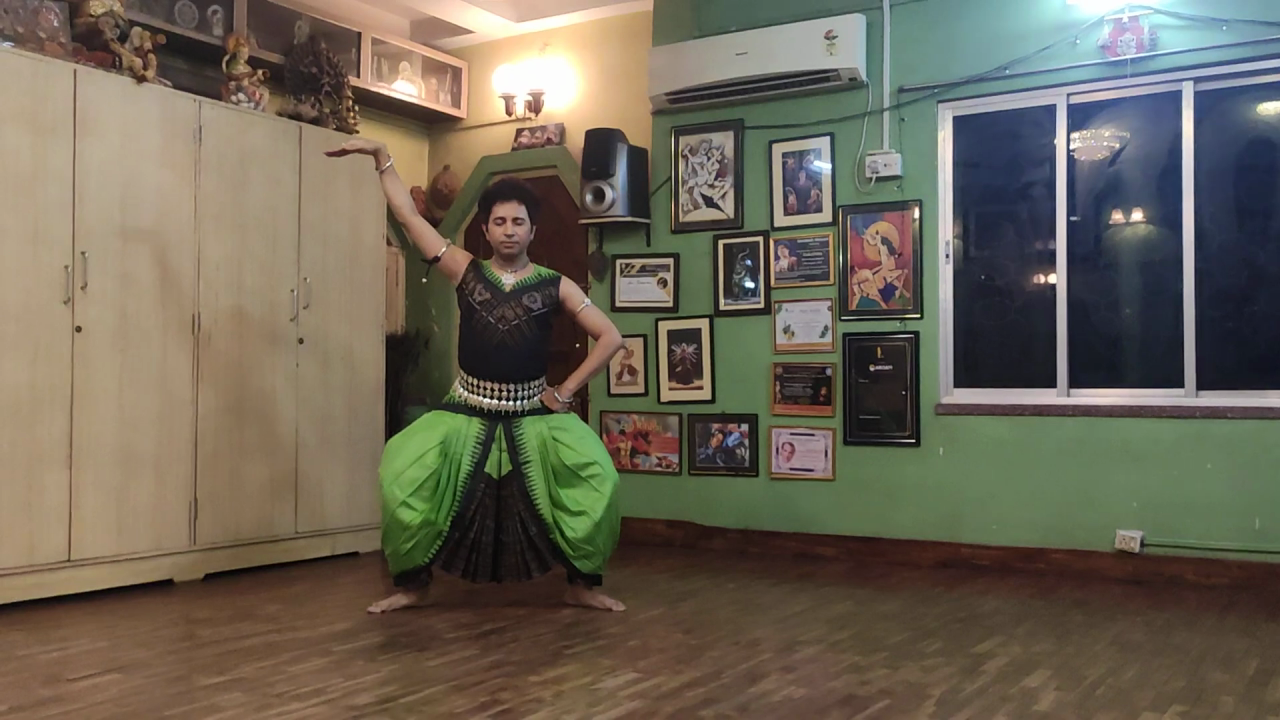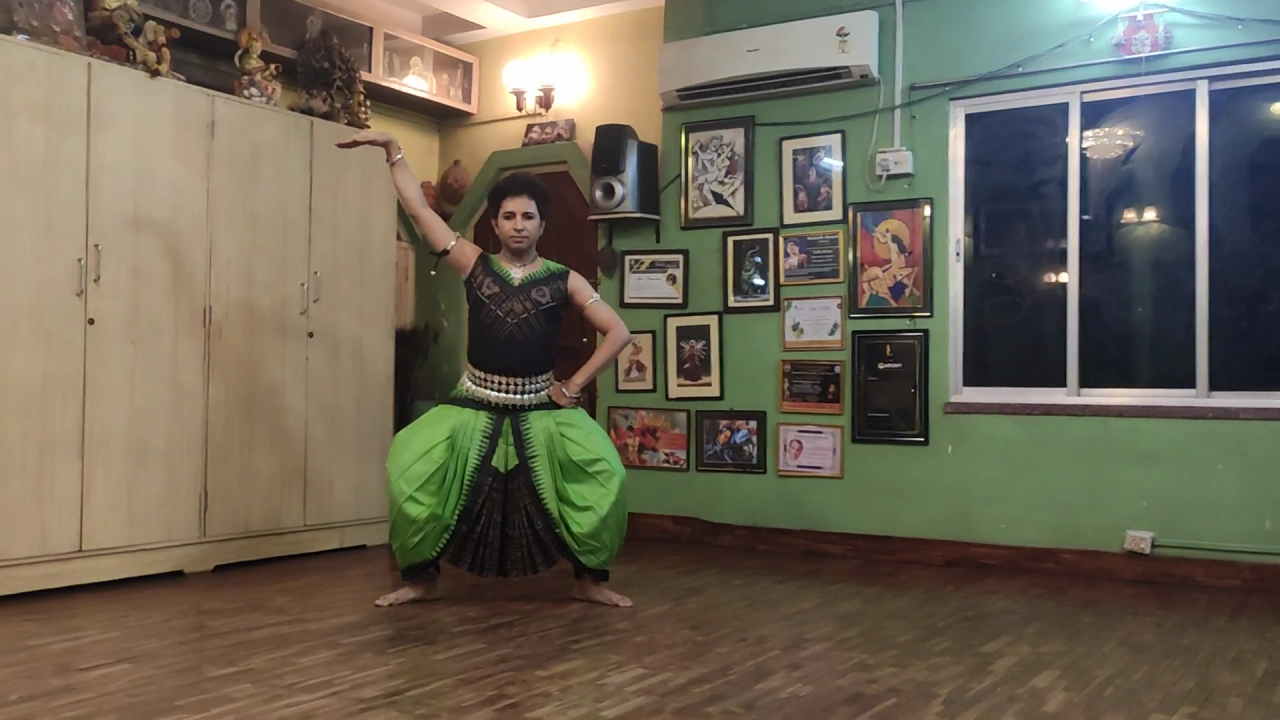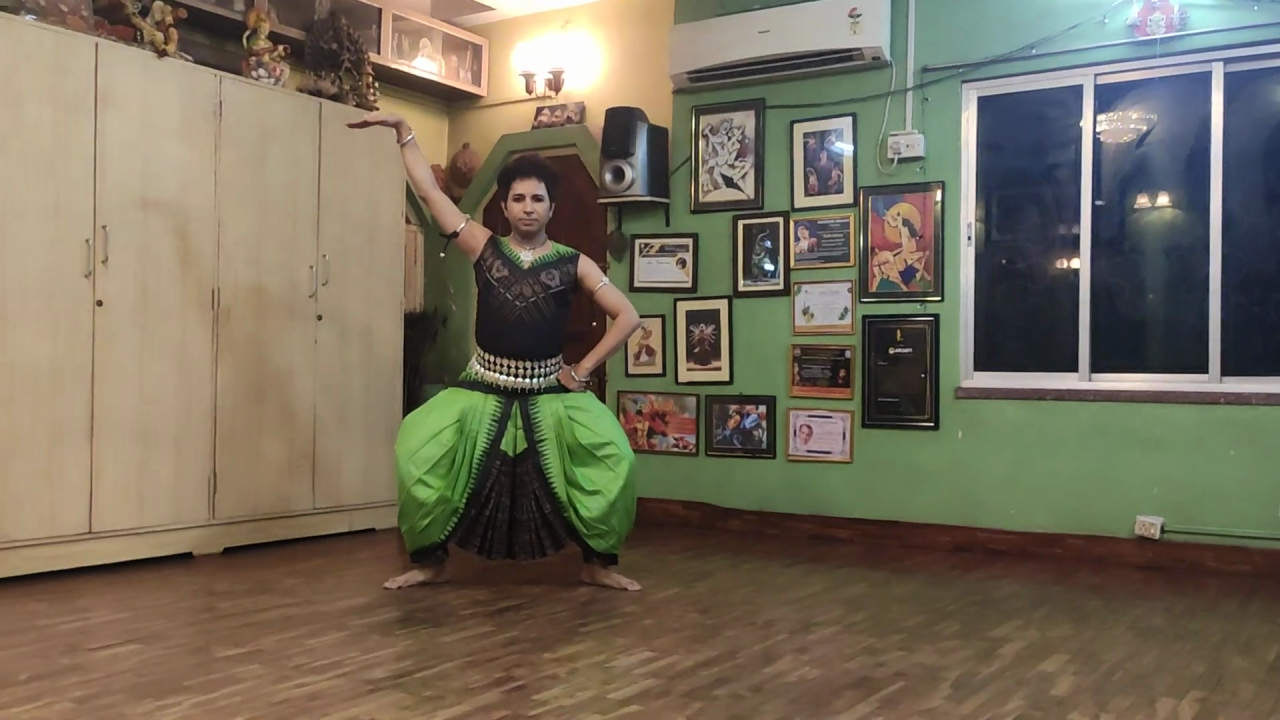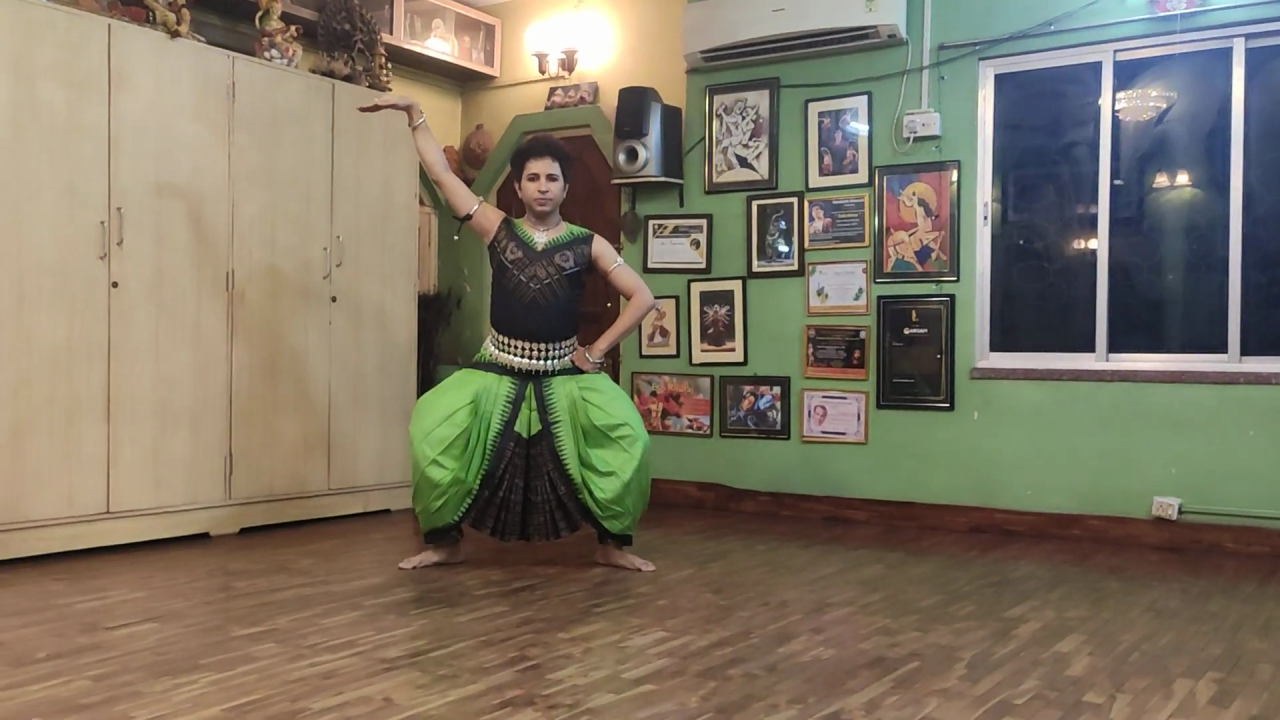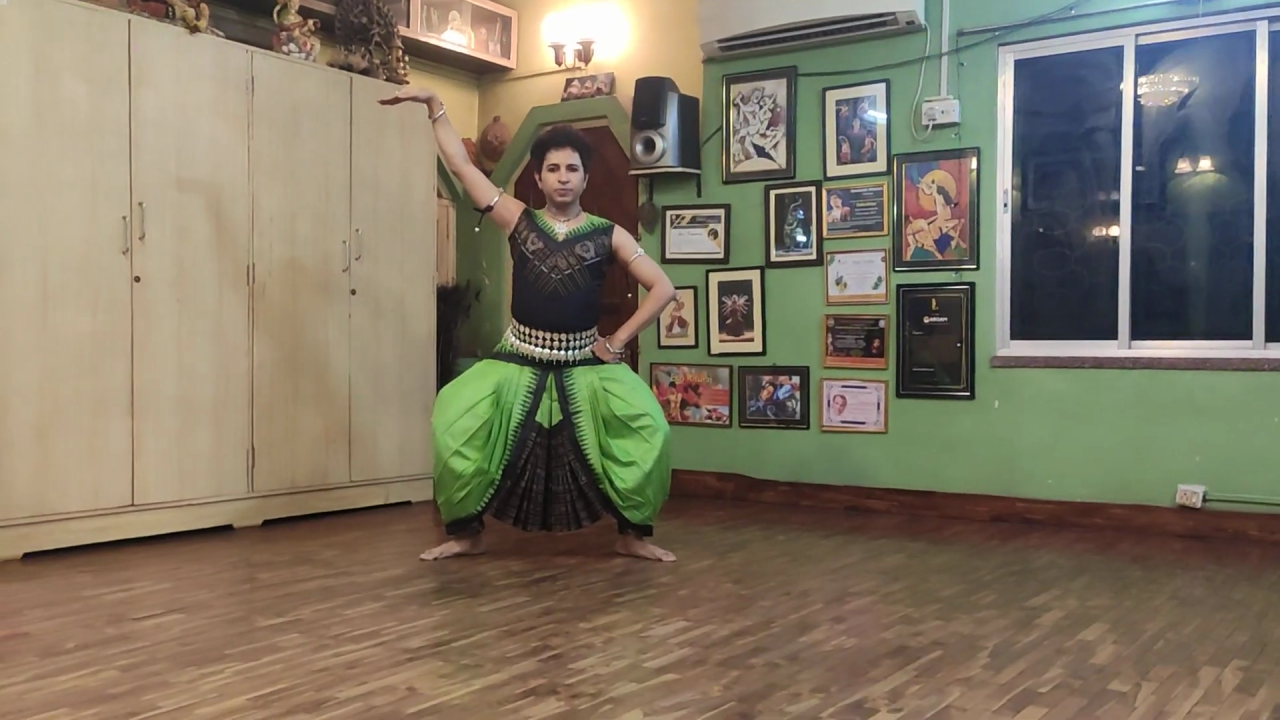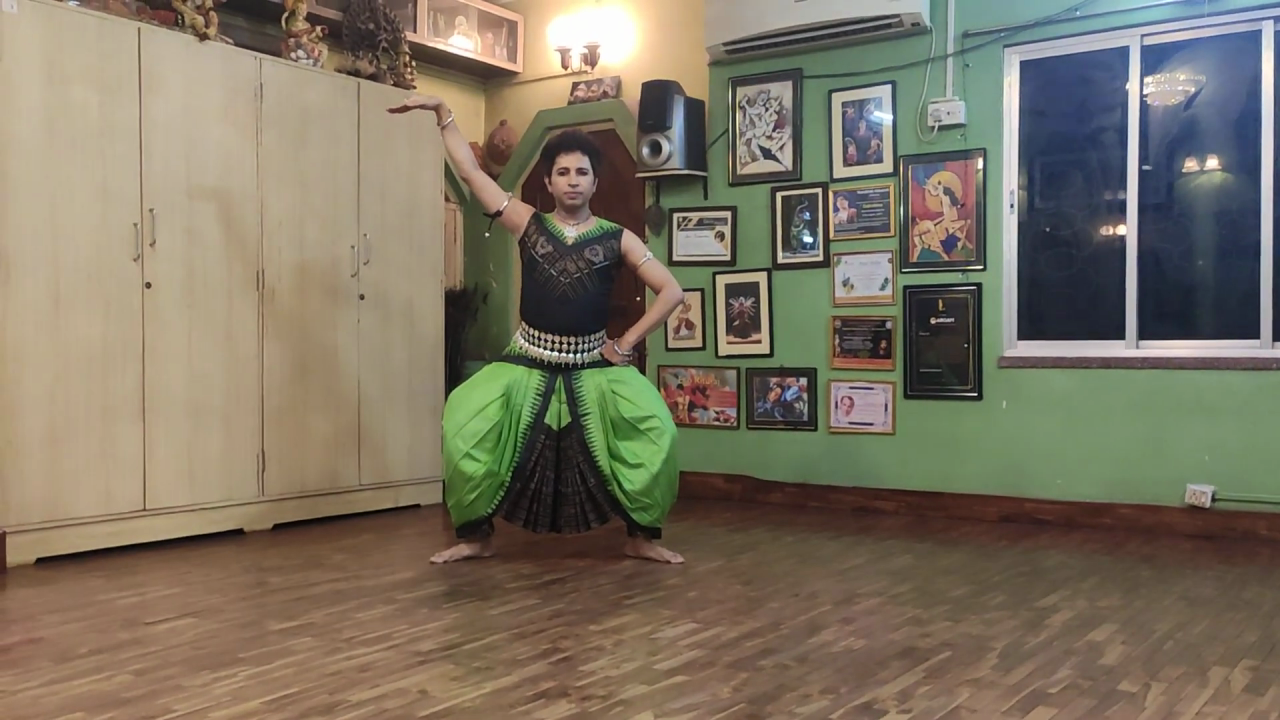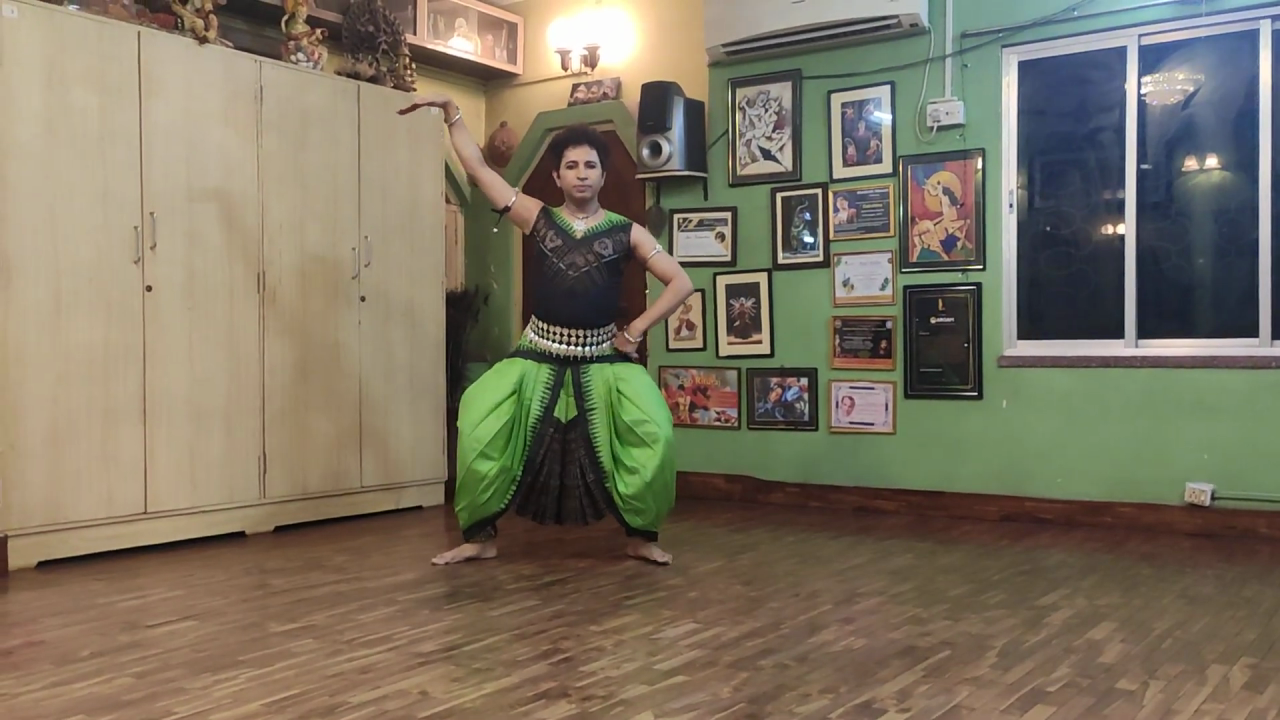
dt=0.7s
person 1, frame 1
left shoulder: (555, 286)
right shoulder: (465, 272)
left elbow: (610, 337)
right elbow: (408, 215)
left wrist: (566, 390)
right wrist: (381, 156)
left hip: (534, 414)
right hip: (467, 412)
left knee: (597, 477)
right knee: (401, 472)
left ankle: (582, 583)
right ankle: (413, 583)
person 1, frame 2
left shoulder: (564, 281)
right shoulder: (474, 266)
left elbow: (618, 333)
right elbow: (419, 209)
left wrist: (574, 385)
right wrist: (392, 149)
left hip: (541, 407)
right hip: (475, 405)
left knee: (605, 472)
right knee: (408, 465)
left ankle: (590, 579)
right ankle: (421, 577)
person 1, frame 3
left shoulder: (573, 264)
right shoulder: (484, 248)
left elbow: (627, 317)
right elbow: (429, 190)
left wrist: (583, 369)
right wrist: (403, 130)
left hip: (550, 392)
right hip: (484, 389)
left knee: (613, 457)
right knee: (417, 448)
left ankle: (597, 562)
right ankle: (430, 560)
person 1, frame 4
left shoulder: (588, 245)
right shoulder: (498, 230)
left elbow: (642, 297)
right elbow: (441, 173)
left wrist: (598, 350)
right wrist: (414, 113)
left hip: (565, 373)
right hip: (498, 371)
left knee: (628, 438)
right knee: (431, 429)
left ankle: (612, 543)
right ankle: (445, 540)
person 1, frame 5
left shoulder: (608, 235)
right shoulder: (519, 221)
left elbow: (663, 287)
right elbow: (461, 165)
left wrist: (618, 341)
right wrist: (434, 104)
left hip: (585, 364)
right hip: (519, 361)
left knee: (649, 428)
right knee: (453, 421)
left ankle: (633, 534)
right ankle: (466, 532)
person 1, frame 6
left shoulder: (618, 239)
right shoulder: (528, 225)
left elbow: (672, 292)
right elbow: (470, 172)
left wrist: (627, 342)
right wrist: (443, 112)
left hip: (594, 366)
right hip: (528, 363)
left knee: (657, 429)
right knee: (463, 424)
left ankle: (642, 536)
right ankle: (476, 534)
person 1, frame 7
left shoulder: (626, 232)
right shoulder: (537, 218)
left elbow: (680, 282)
right elbow: (478, 169)
left wrist: (636, 330)
right wrist: (451, 110)
left hip: (603, 360)
right hip: (538, 357)
left knee: (654, 431)
right knee: (480, 422)
left ankle: (641, 535)
right ankle: (479, 535)
